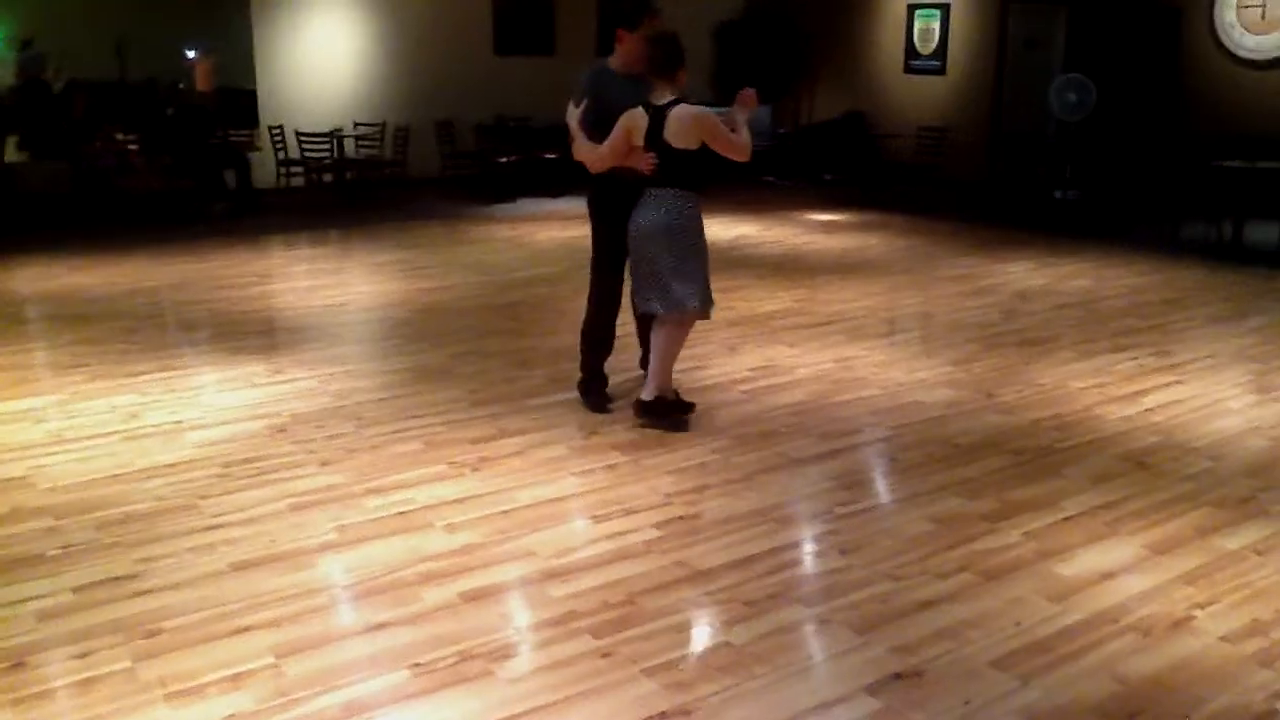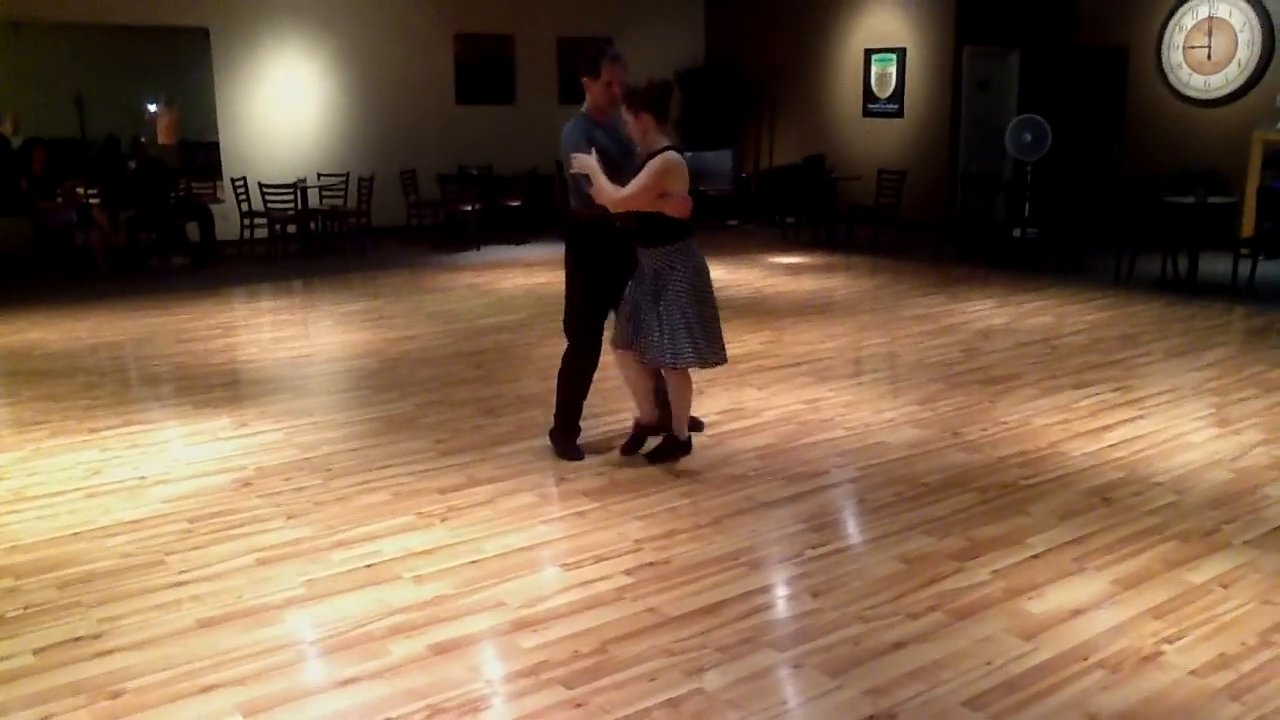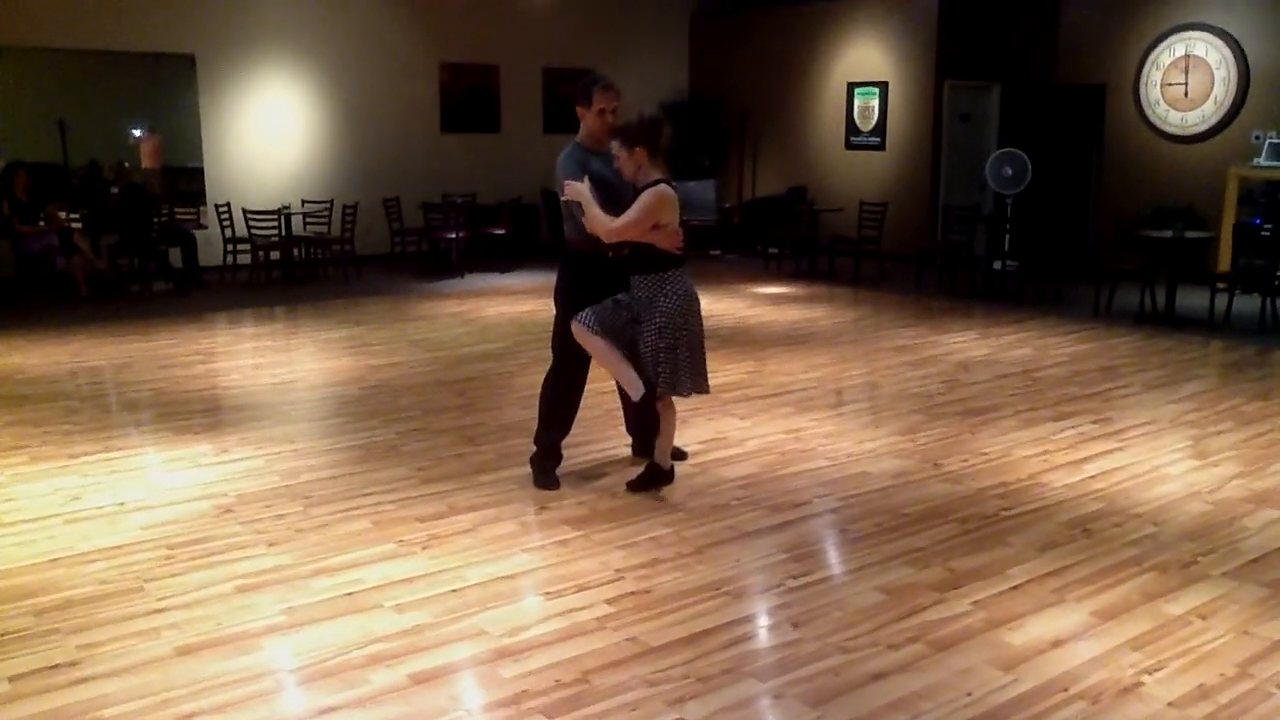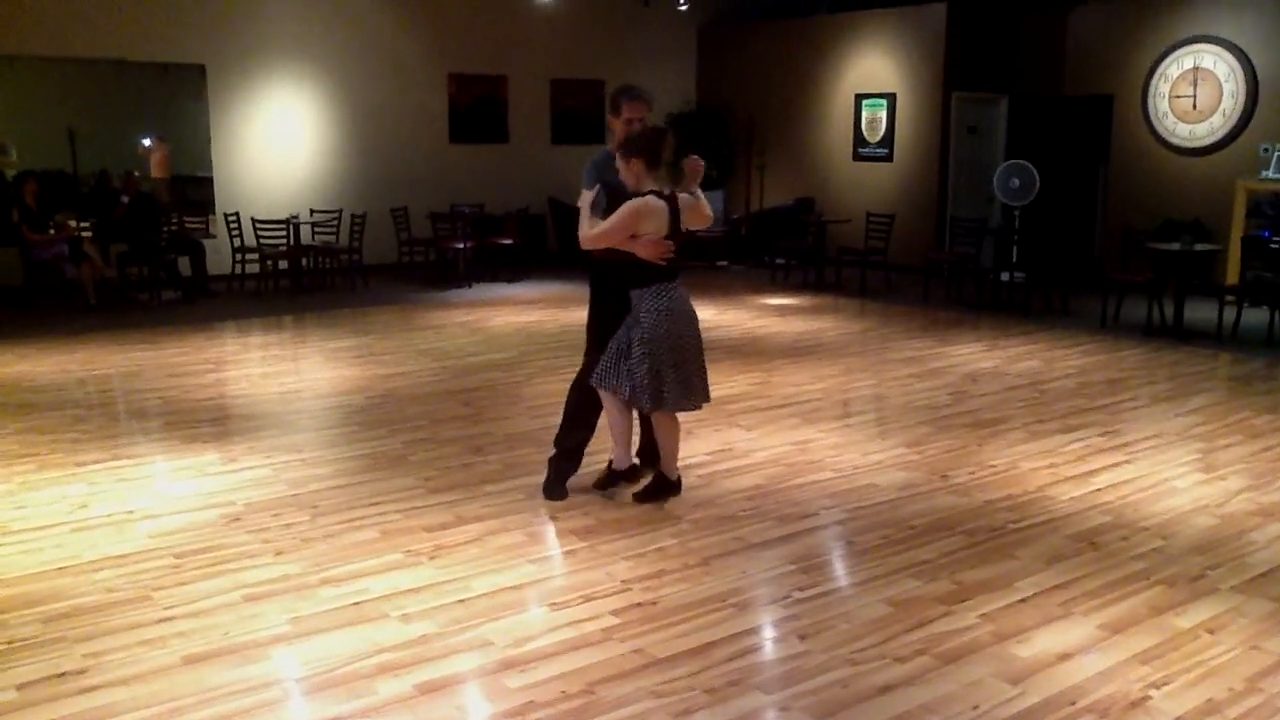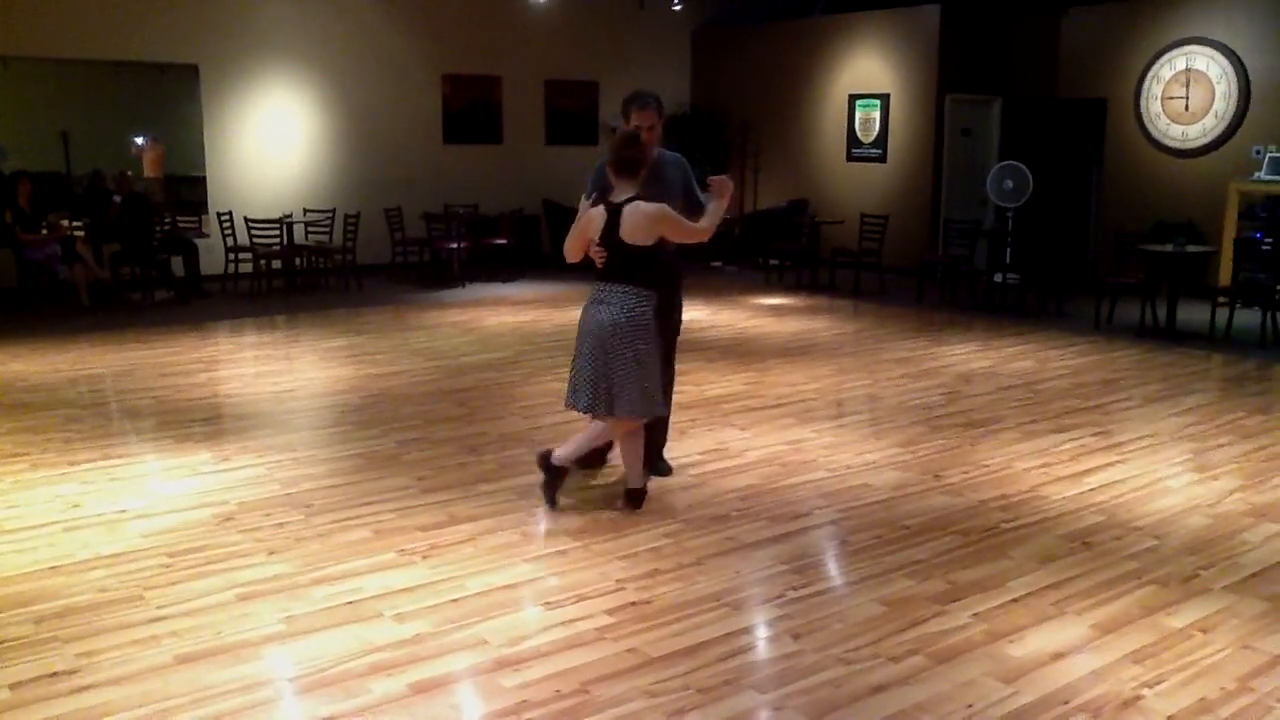
dt=1s
person 1, frame 1
right shoulder: (597, 81)
right wrist: (630, 158)
right hip: (613, 193)
right knee: (607, 289)
left ankle: (652, 359)
right ankle: (591, 380)
person 1, frame 2
left shoulder: (618, 125)
right shoulder: (576, 134)
right wrist: (662, 204)
left hip: (622, 238)
right hip: (589, 242)
right knee: (584, 339)
left ankle: (662, 411)
right ankle: (564, 430)
person 1, frame 3
left shoulder: (618, 154)
right shoulder: (572, 162)
left elbow: (630, 209)
right wrist: (653, 237)
left hip: (619, 269)
right hip: (583, 272)
right knee: (569, 366)
left ankle: (646, 438)
right ankle: (545, 456)
person 1, frame 4
right shoulder: (600, 168)
right wrist: (635, 245)
right hip: (613, 278)
right knee: (596, 371)
left ankle: (648, 454)
right ankle: (562, 465)
person 1, frame 5
left shoulder: (676, 167)
right shoulder: (605, 172)
left elbow: (698, 219)
right wrist: (593, 250)
left hip: (663, 276)
left knee: (659, 366)
left ankle: (653, 451)
right ankle: (600, 444)
person 2, frame 1
left shoulder: (634, 118)
right shoulder: (697, 116)
left elbow: (596, 162)
right elbow: (742, 153)
left wrist: (575, 125)
right wrist: (742, 116)
left hip: (646, 215)
right hip: (678, 217)
left knee: (666, 313)
right knee: (680, 313)
left ankle: (661, 394)
right ankle: (650, 396)
person 2, frame 2
left shoulder: (667, 162)
right shoulder: (657, 160)
left elbow: (617, 201)
right elbow: (632, 203)
left wrist: (592, 168)
left hip: (675, 269)
right hip: (652, 267)
left knee: (672, 360)
right knee: (628, 347)
left ankle: (679, 437)
right ankle: (649, 418)
person 2, frame 3
left shoulder: (659, 194)
right shoulder: (649, 192)
left elbow: (610, 232)
left wrist: (584, 196)
left hip: (665, 297)
right hip: (645, 294)
left knee: (659, 390)
right knee: (583, 326)
left ankle: (662, 466)
right ankle: (640, 391)
person 2, frame 4
left shoulder: (639, 207)
right shoulder: (681, 203)
left elbow: (589, 240)
right elbow: (705, 217)
left wrist: (586, 204)
right wrist: (695, 187)
left hip: (656, 309)
right hip: (666, 304)
left knee: (657, 402)
right knee: (611, 383)
left ankle: (669, 478)
right ankle: (621, 461)
person 2, frame 5
left shoulder: (594, 216)
right shoulder: (653, 213)
left elbow: (571, 255)
right elbow: (701, 233)
right wrist: (721, 200)
left hip: (599, 309)
right hip: (632, 314)
left knee: (629, 406)
right knee: (631, 408)
left ankle: (635, 484)
right ankle: (559, 458)
